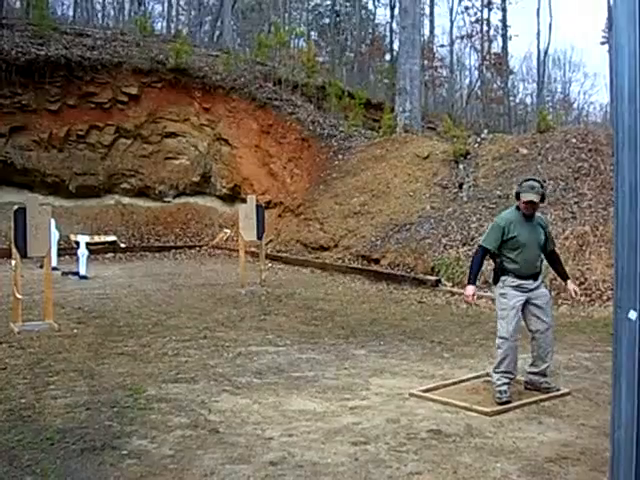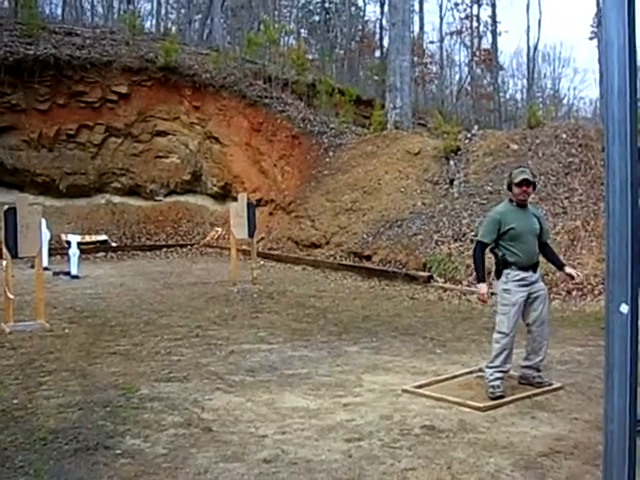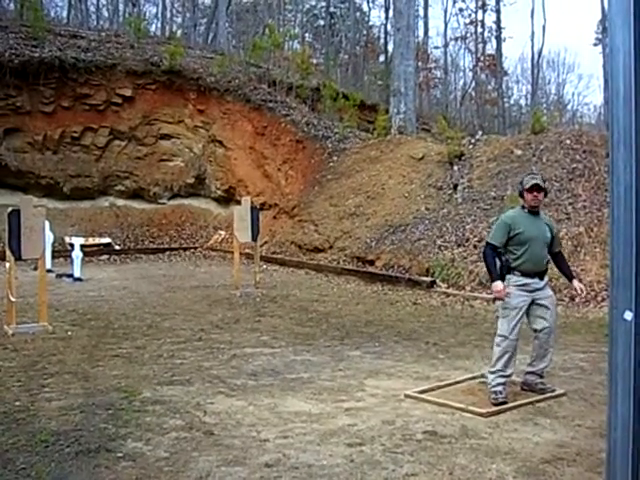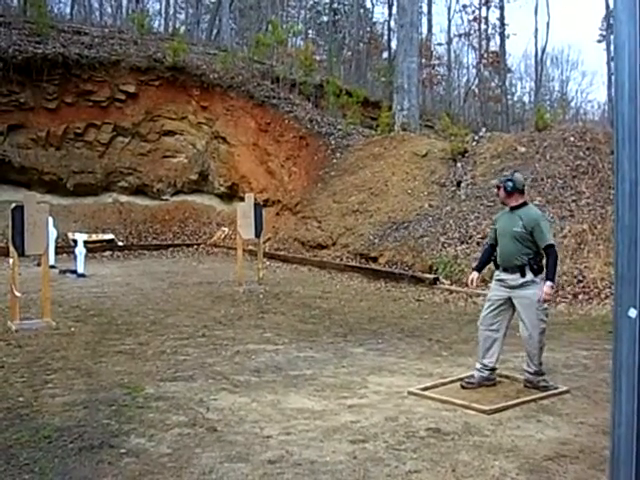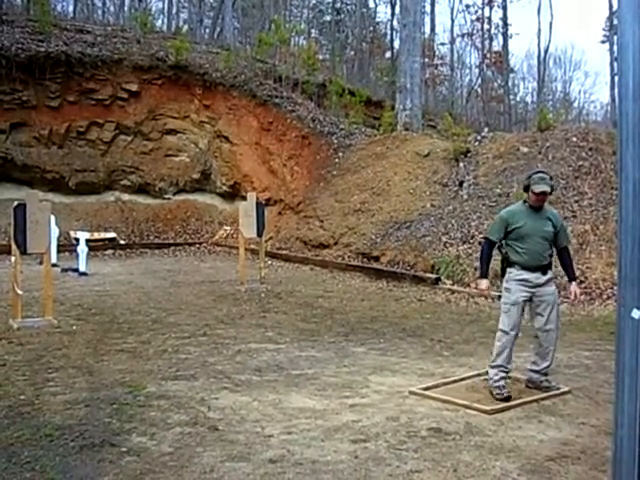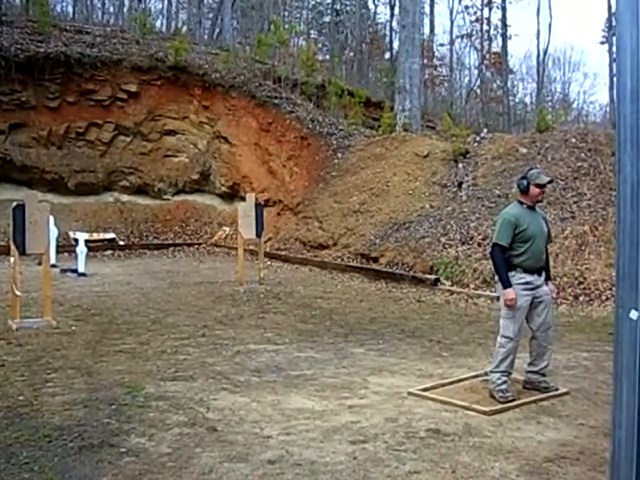
dt=0.7s
person 1, frame 1
left shoulder: (542, 223)
right shoulder: (504, 221)
left elbow: (550, 253)
right elbow: (482, 251)
left wrist: (567, 279)
right wrist: (471, 283)
left hip: (536, 284)
right hip: (510, 285)
left knee: (544, 331)
right knee: (507, 336)
left ankle: (536, 376)
right ankle: (502, 383)
person 1, frame 2
left shoulder: (535, 214)
right shoulder: (499, 214)
left elbow: (543, 245)
right elbow: (480, 247)
left wrist: (563, 267)
right wrist: (480, 281)
left hip: (534, 277)
right hip: (511, 278)
left knee: (539, 326)
right knee: (505, 330)
left ankle: (529, 371)
right ankle: (494, 378)
person 1, frame 3
left shoulder: (547, 223)
right shoulder: (509, 219)
left elbow: (556, 253)
right elbow: (489, 249)
left wrist: (572, 279)
right wrist: (496, 279)
left hip: (541, 284)
right hip: (515, 283)
left knee: (546, 332)
right knee: (507, 335)
left ankle: (533, 378)
right ankle: (497, 386)
person 1, frame 4
left shoulder: (534, 216)
right shoulder: (501, 217)
left elbow: (550, 251)
right elbow: (492, 246)
left wrist: (549, 282)
right wrist: (477, 270)
left hip: (527, 281)
right hip: (501, 279)
left knee: (533, 332)
right knee: (489, 325)
left ankle: (534, 375)
right ankle: (484, 372)
person 1, frame 5
left shoulder: (553, 217)
right shoulder: (509, 214)
left elbow: (563, 251)
right elbow: (488, 244)
left wrist: (572, 280)
right wrist: (484, 276)
left hip: (545, 280)
right hip: (516, 278)
left knee: (547, 330)
right knee: (508, 329)
left ankle: (537, 375)
right ankle: (497, 378)
person 1, frame 6
left shoulder: (541, 216)
right shoulder: (511, 215)
right elbow: (497, 252)
left wrist: (549, 280)
right wrist: (507, 286)
left hip: (539, 280)
right hip: (517, 280)
left knee: (543, 332)
right knee: (510, 334)
left ankle: (534, 376)
right ankle: (498, 382)
